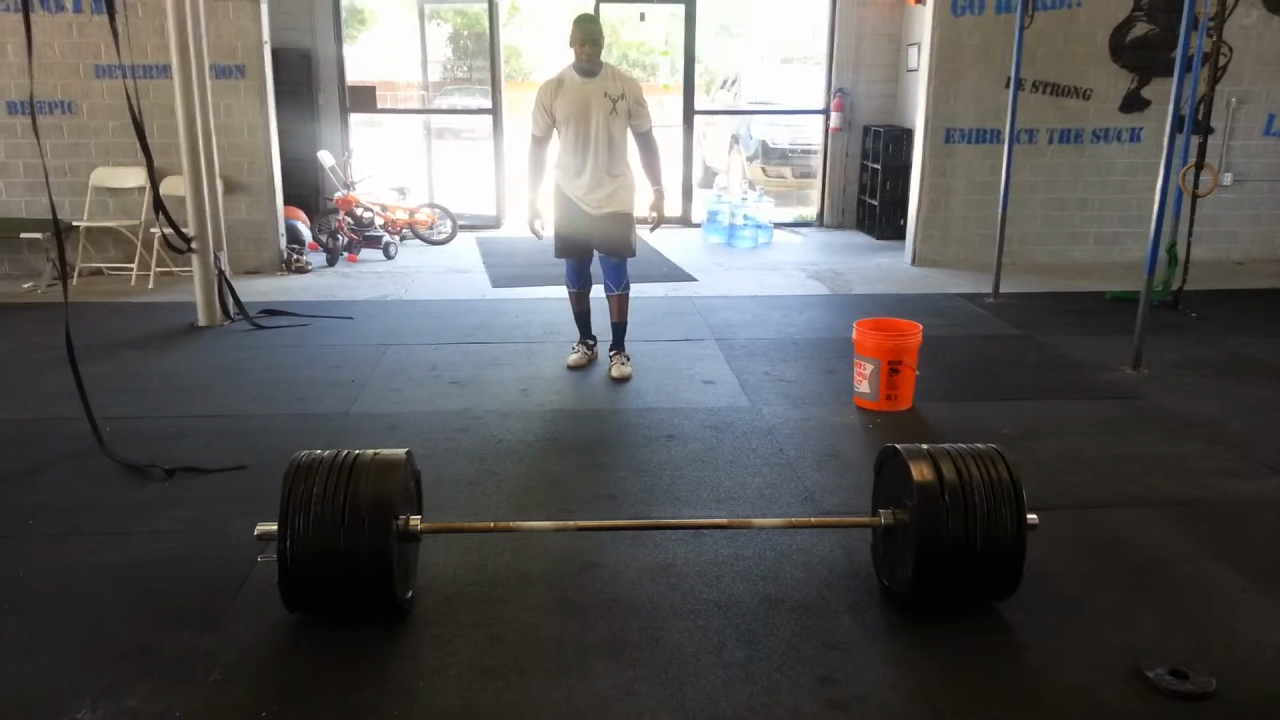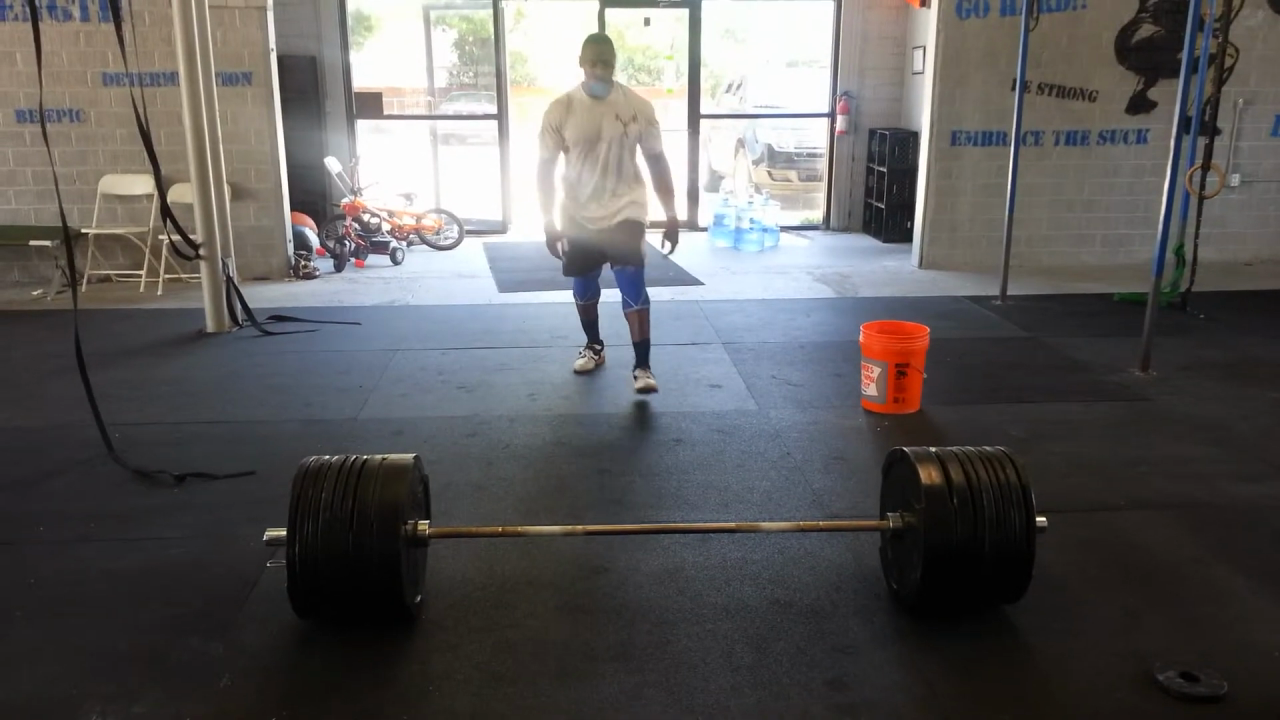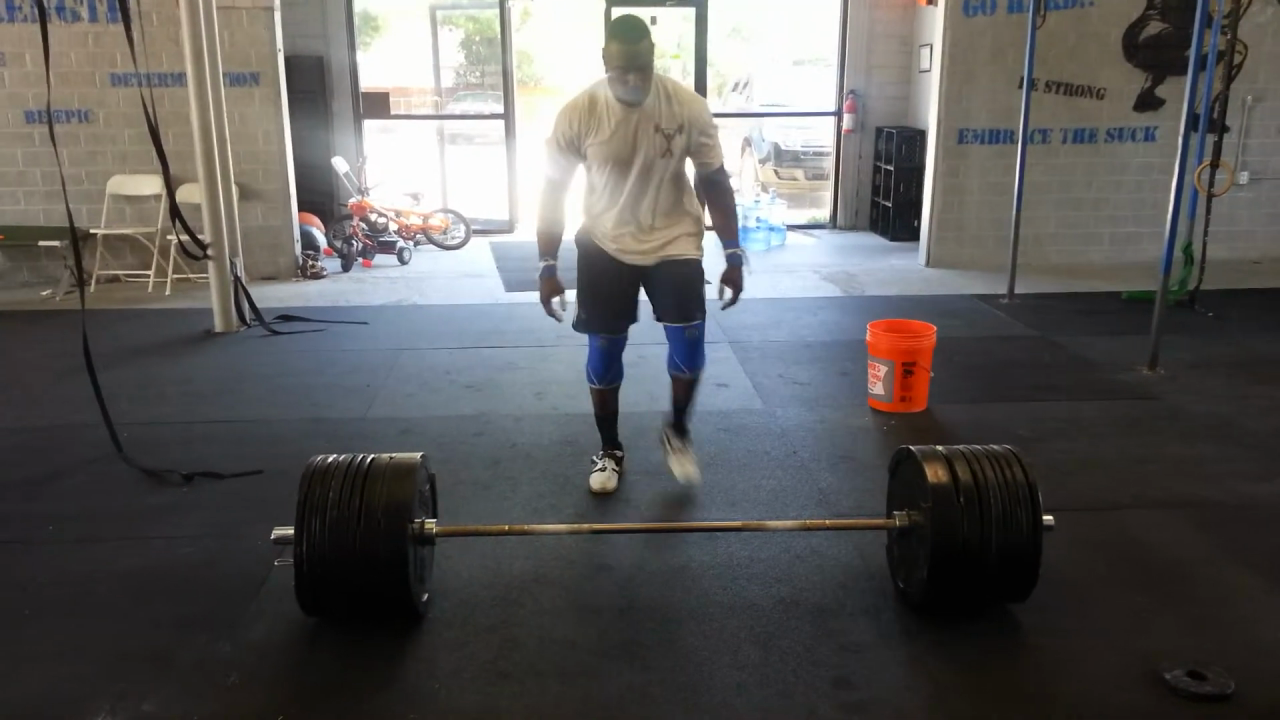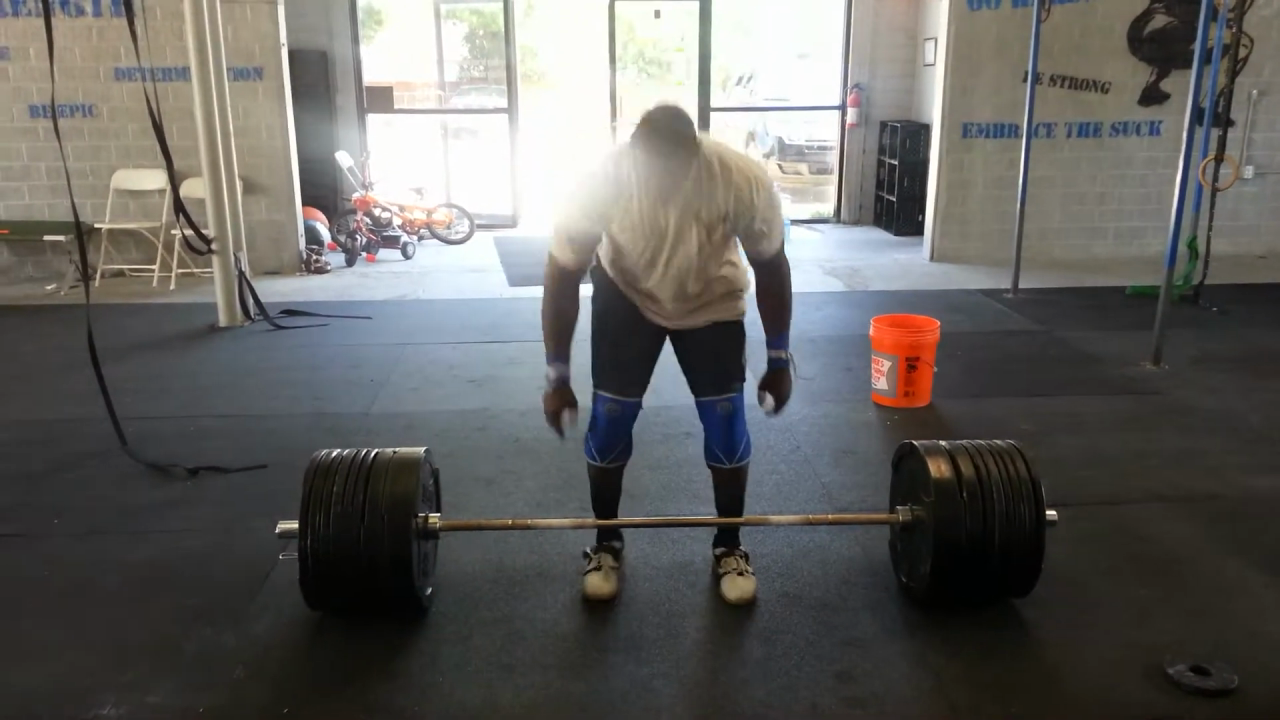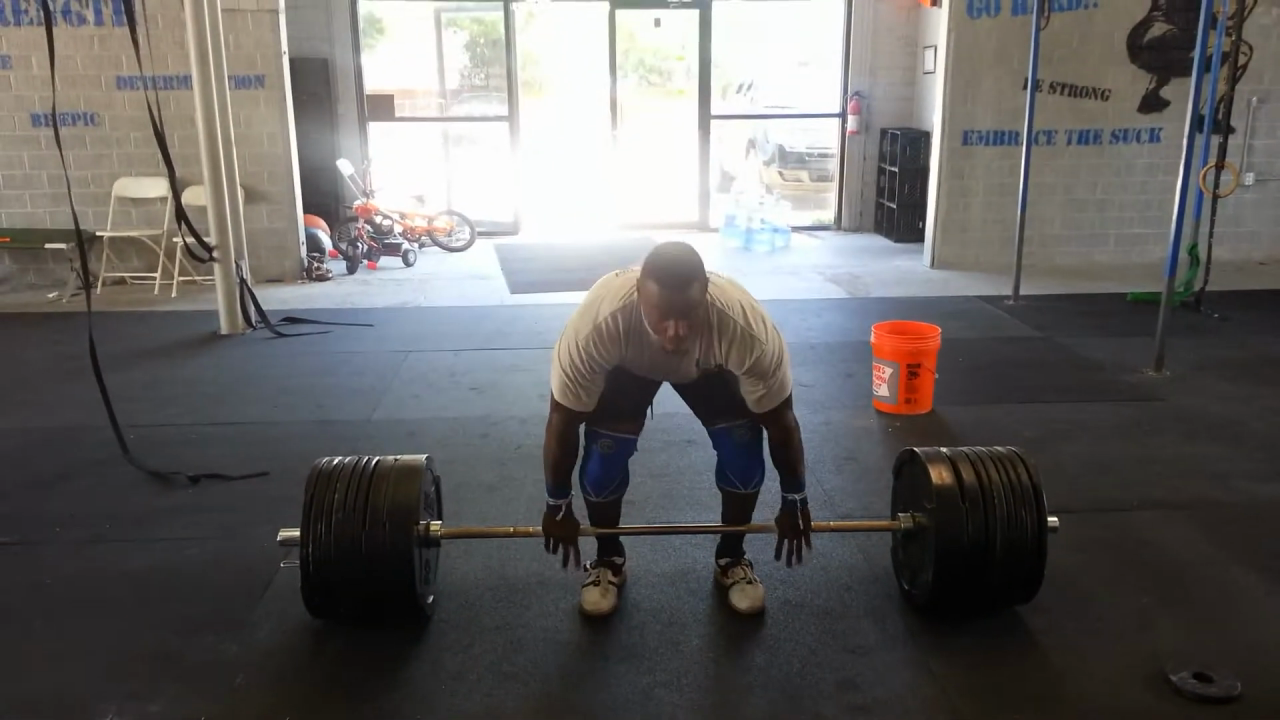
dt=1s
person 1, frame 1
left shoulder: (627, 86)
right shoulder: (552, 89)
left elbow: (646, 140)
right elbow: (538, 146)
left wrist: (658, 193)
right wrist: (532, 200)
left hip: (615, 198)
right hip: (570, 197)
left knee: (616, 273)
right knee: (576, 272)
left ankle: (619, 349)
right ankle: (586, 341)
person 1, frame 2
left shoulder: (638, 107)
right shoulder: (560, 110)
left elbow: (657, 162)
right elbow: (546, 168)
left wrist: (671, 215)
right wrist: (550, 221)
left hip: (625, 208)
right hip: (579, 212)
left knee: (631, 279)
right knee: (584, 284)
left ankle: (642, 367)
right ankle: (594, 346)
person 1, frame 3
left shoulder: (687, 106)
right shoulder: (578, 113)
left elbow: (715, 181)
right elbow: (555, 189)
left wrist: (733, 254)
right wrist: (547, 266)
left hip: (674, 238)
right hip: (605, 243)
left knee: (688, 338)
right knee: (605, 348)
left ankle: (678, 432)
right ankle: (609, 449)
person 1, frame 4
left shoulder: (743, 179)
right shoulder: (603, 180)
left elbow: (770, 267)
right elbow: (563, 277)
left wrist: (779, 358)
right wrist: (557, 374)
left hip: (712, 302)
right hip: (626, 298)
left knee: (725, 422)
right knee: (610, 419)
left ankle: (729, 547)
right ankle: (606, 545)
person 1, frame 5
left shoulder: (746, 326)
right shoulder: (596, 324)
left elbow: (779, 420)
right elbow: (563, 420)
left wrist: (794, 502)
right wrist: (557, 506)
left hip: (711, 365)
right hip: (627, 366)
left knee: (743, 450)
right knee: (604, 455)
left ankle: (731, 558)
right ankle: (608, 559)
